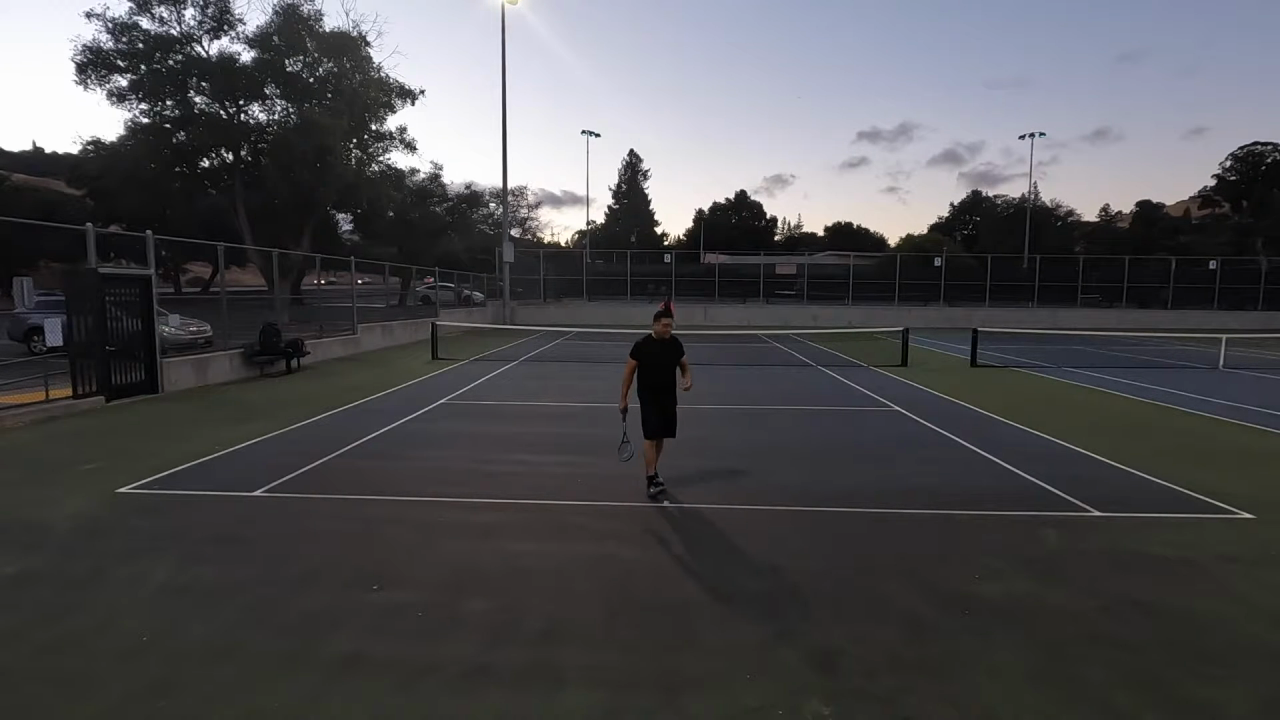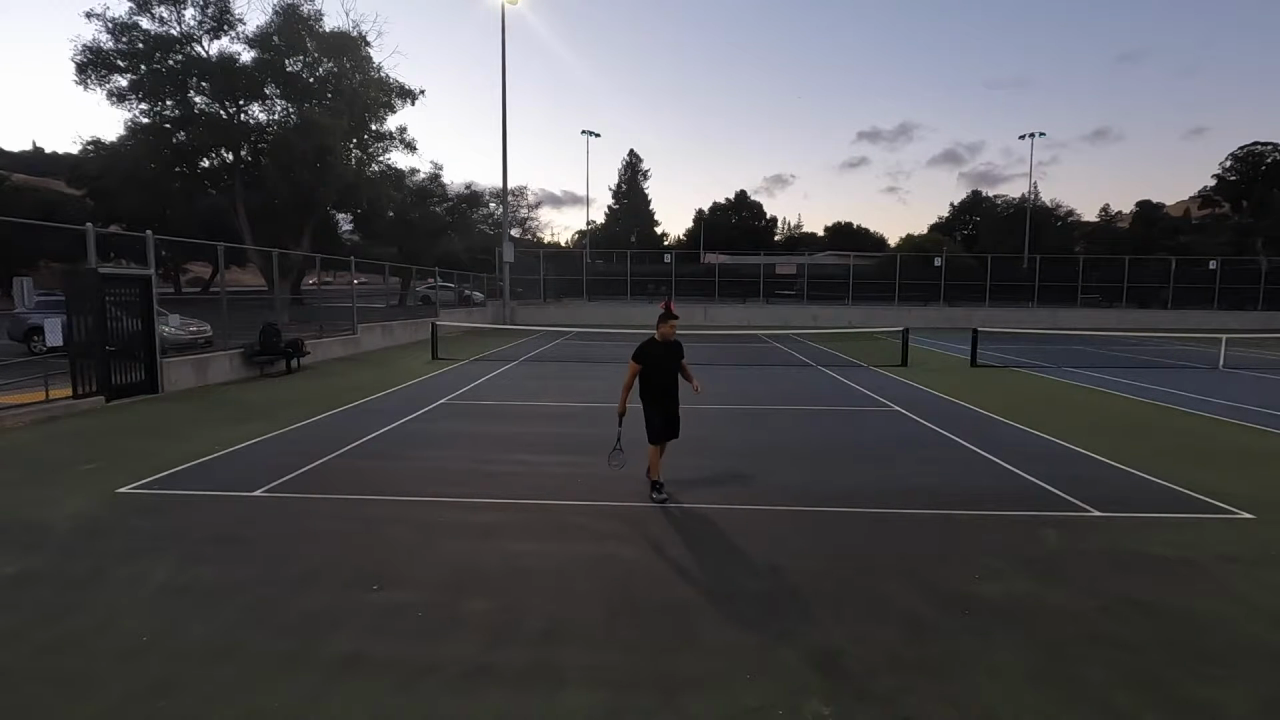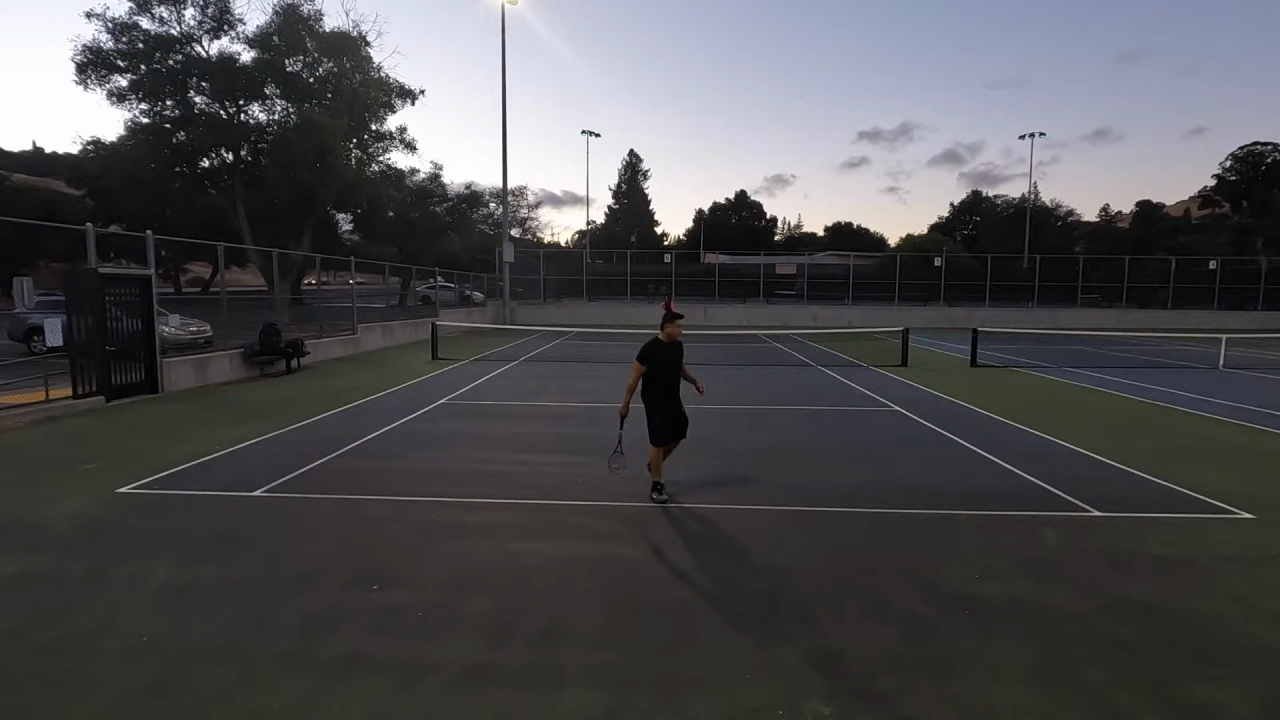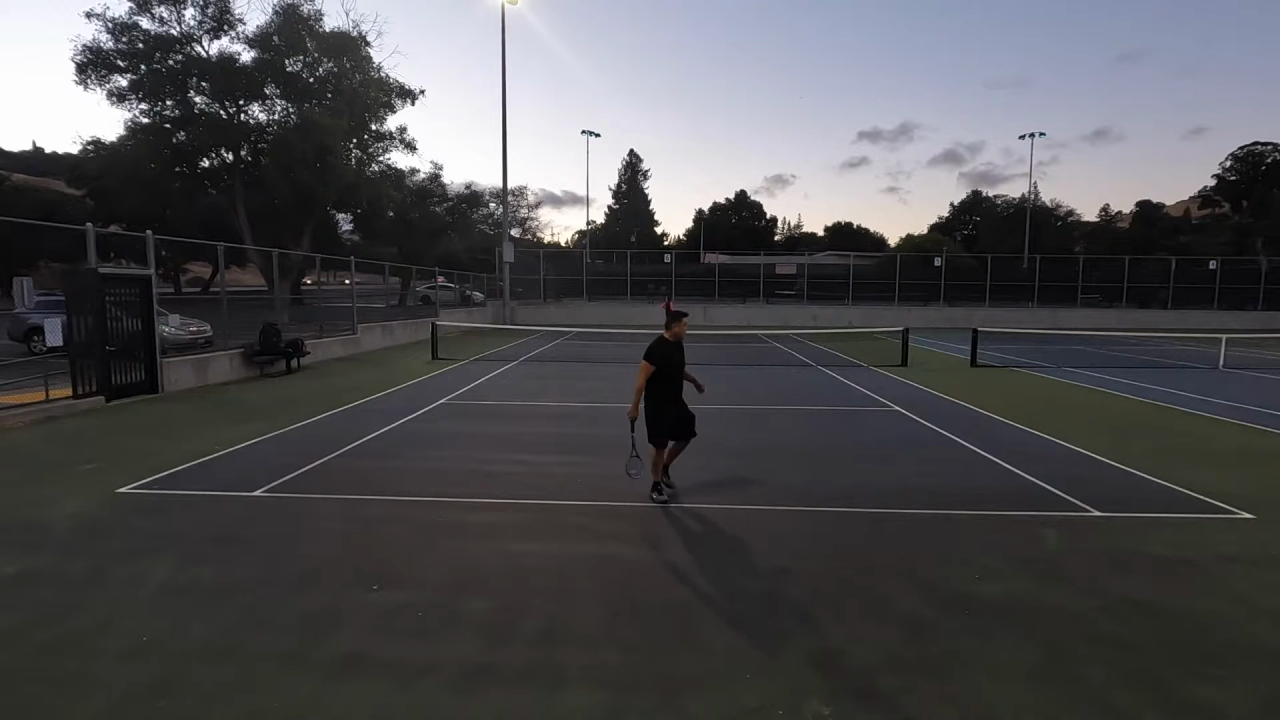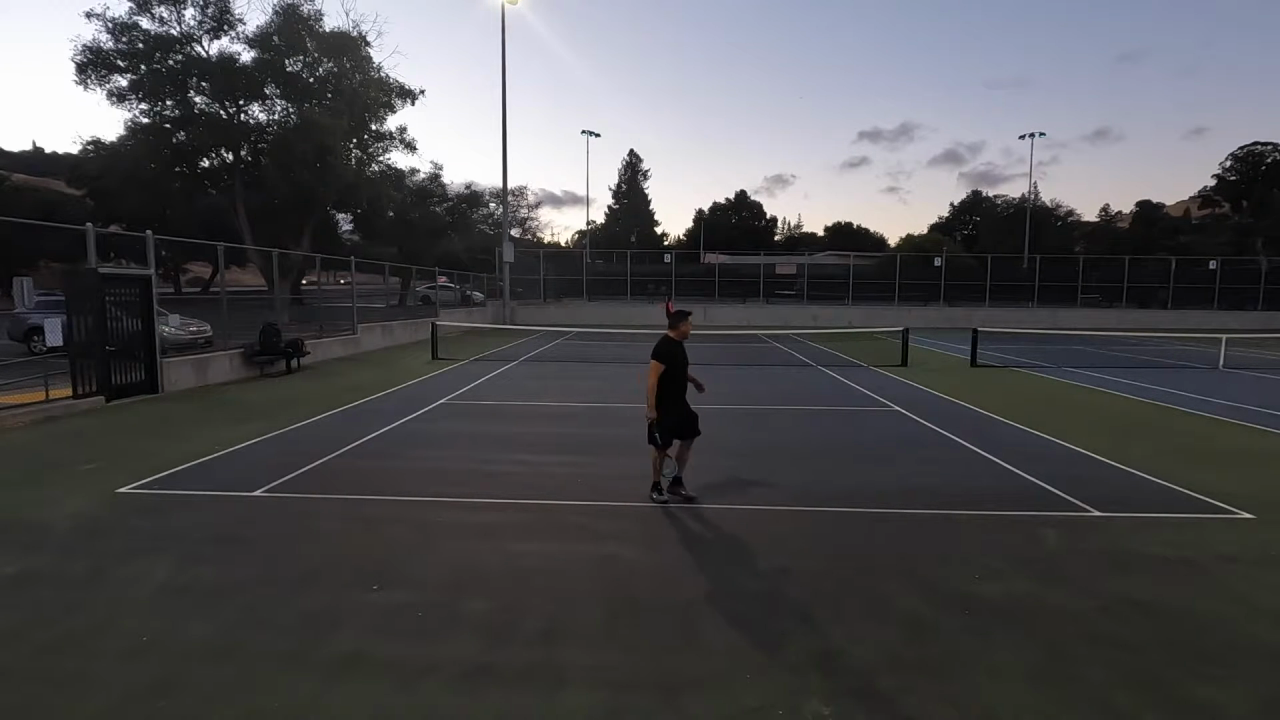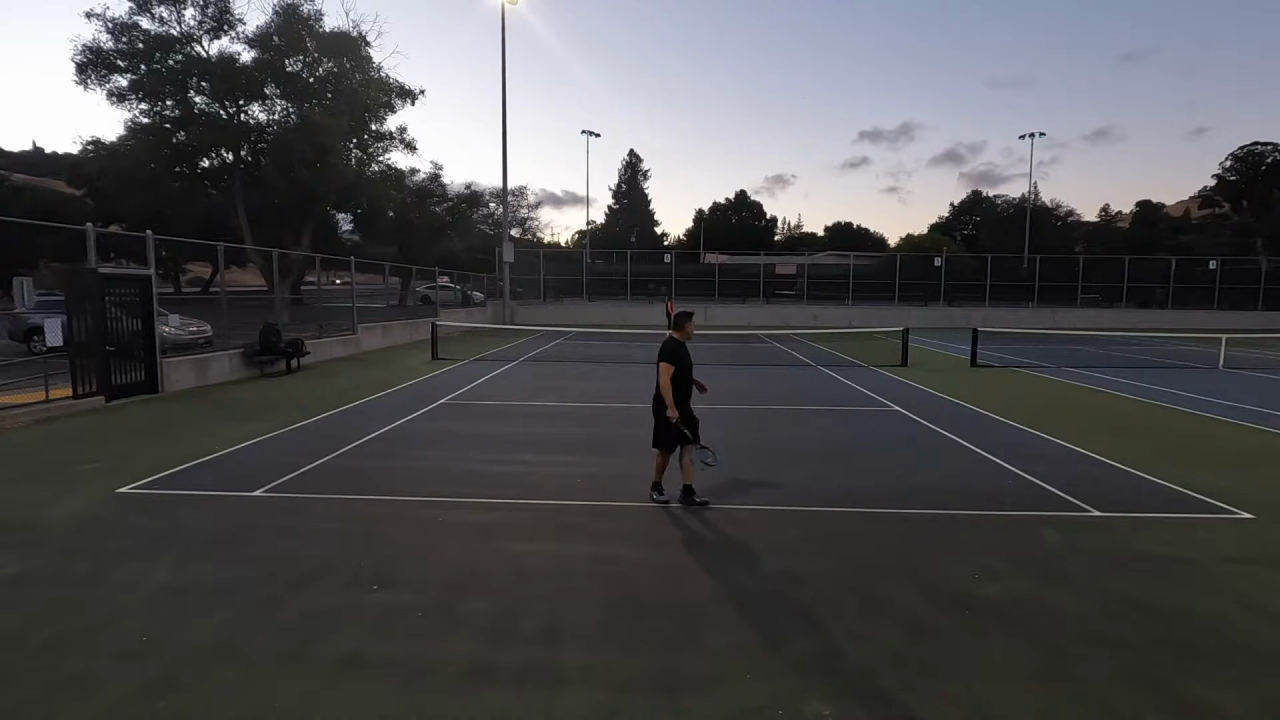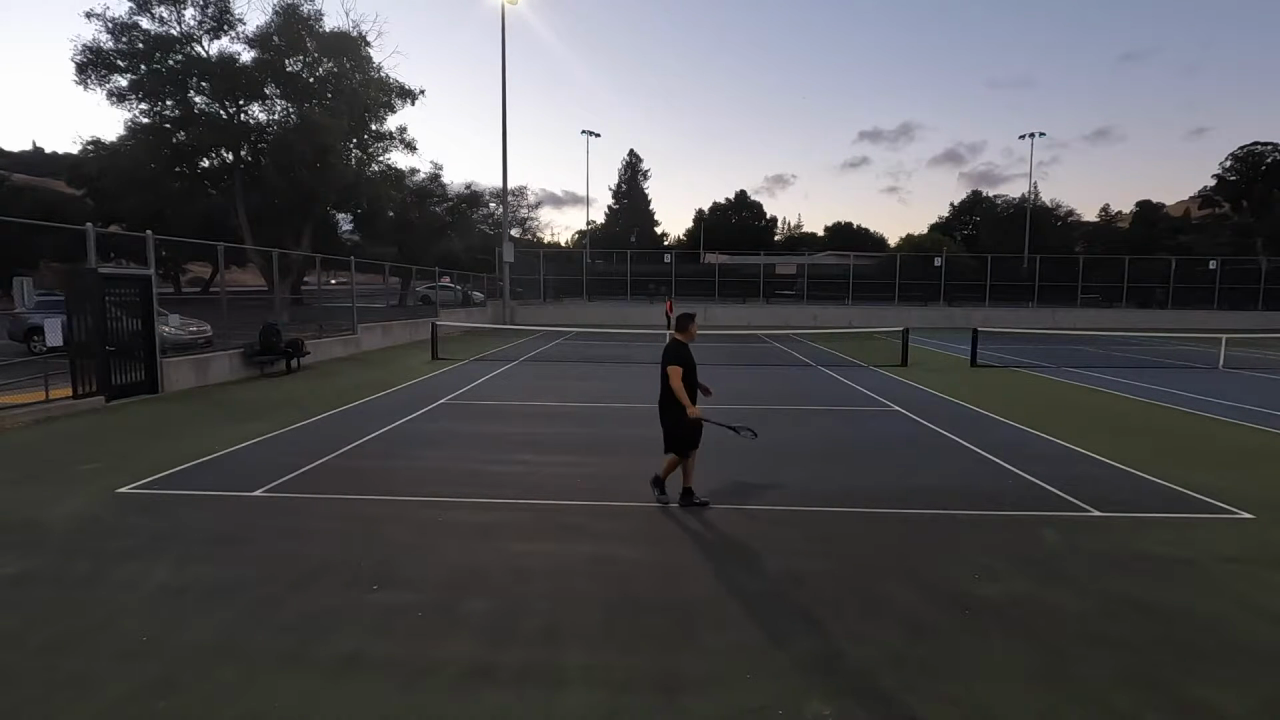
dt=0.1s
person 1, frame 1
left shoulder: (675, 343)
right shoulder: (641, 345)
left elbow: (685, 366)
right elbow: (629, 372)
left wrist: (687, 379)
right wrist: (623, 398)
left hip: (669, 398)
right hip: (648, 398)
left knee: (661, 437)
right knee: (651, 437)
left ankle: (652, 470)
right ankle: (651, 481)
person 1, frame 2
left shoulder: (677, 345)
right shoulder: (645, 349)
left elbow: (682, 367)
right elbow: (630, 377)
left wrist: (692, 381)
right wrist: (623, 403)
left hip: (671, 401)
right hip: (652, 402)
left knee: (666, 438)
right knee: (656, 441)
left ankle: (652, 469)
right ankle: (655, 485)
person 1, frame 3
left shoulder: (677, 345)
right shoulder: (649, 349)
right elbow: (635, 379)
left wrist: (695, 382)
right wrist: (625, 404)
left hip: (674, 401)
right hip: (654, 403)
left knee: (676, 438)
right knee: (658, 443)
left ankle: (654, 465)
right ankle: (656, 486)
person 1, frame 4
left shoulder: (678, 345)
right shoulder: (656, 348)
right elbow: (642, 380)
left wrist: (694, 380)
right wrist: (634, 406)
left hip: (676, 401)
right hip: (658, 405)
left knee: (686, 435)
right knee: (659, 445)
left ankle: (664, 468)
right ankle: (655, 486)
person 1, frame 5
left shoulder: (678, 344)
right shoulder: (663, 347)
right elbow: (652, 379)
left wrist: (693, 381)
right wrist: (651, 407)
left hip: (679, 402)
right hip: (663, 406)
left knee: (689, 437)
right knee: (661, 446)
left ankle: (677, 482)
right ankle: (656, 487)
person 1, frame 6
left shoulder: (679, 345)
right shoulder: (670, 348)
right elbow: (664, 379)
left wrist: (695, 382)
right wrist: (670, 407)
left hip: (681, 407)
right hip: (668, 409)
left knee: (688, 444)
right knee: (666, 449)
left ankle: (687, 492)
right ankle: (656, 487)
person 1, frame 7
left shoulder: (681, 347)
right shoulder: (675, 350)
right elbow: (675, 382)
left wrist: (699, 385)
right wrist: (689, 407)
left hip: (684, 409)
right hip: (674, 411)
left knee: (690, 449)
right knee: (680, 452)
left ankle: (687, 494)
right ankle: (659, 481)
